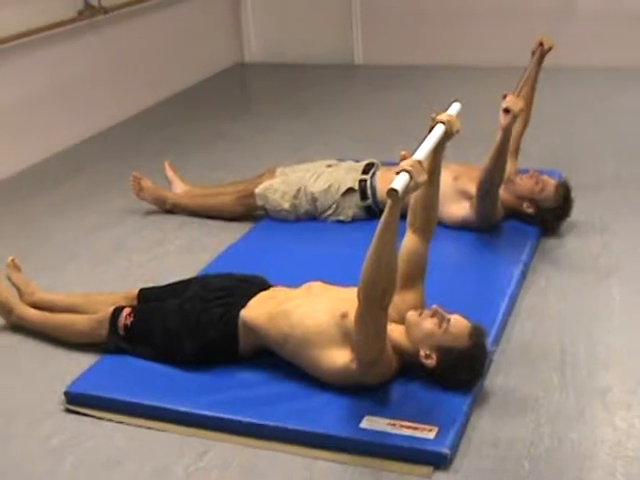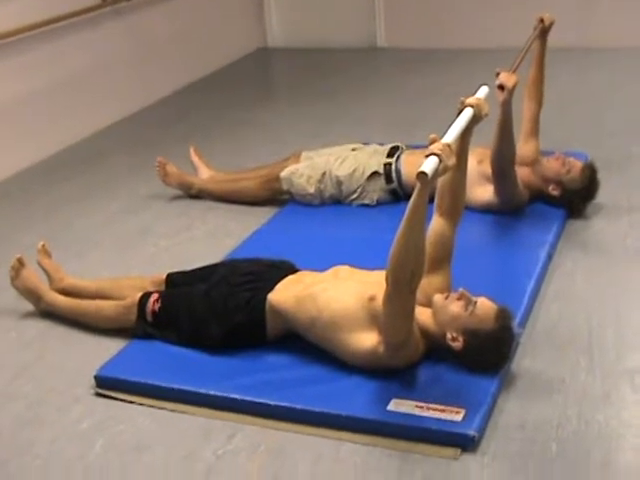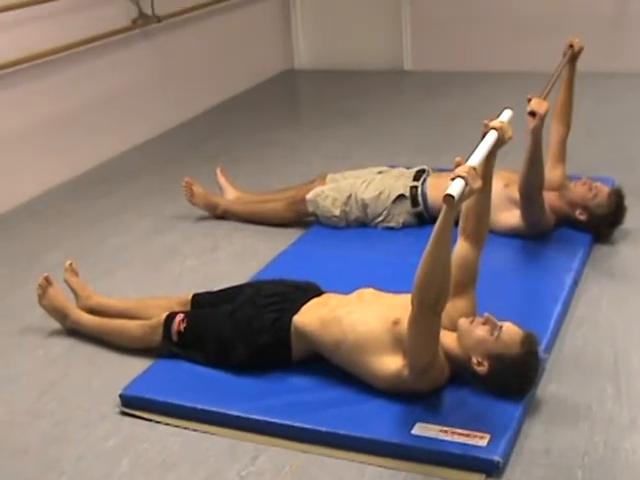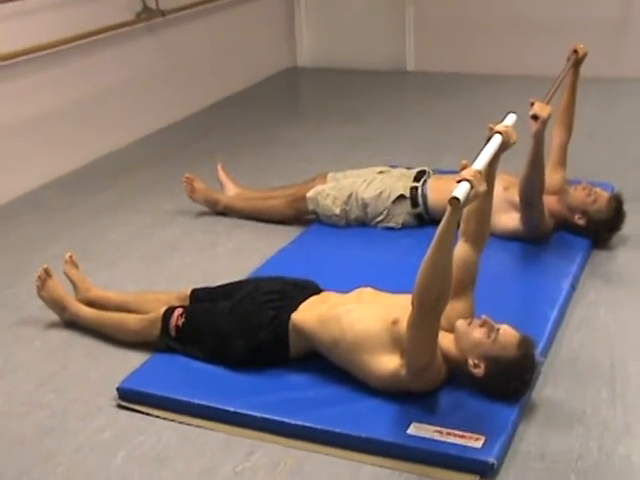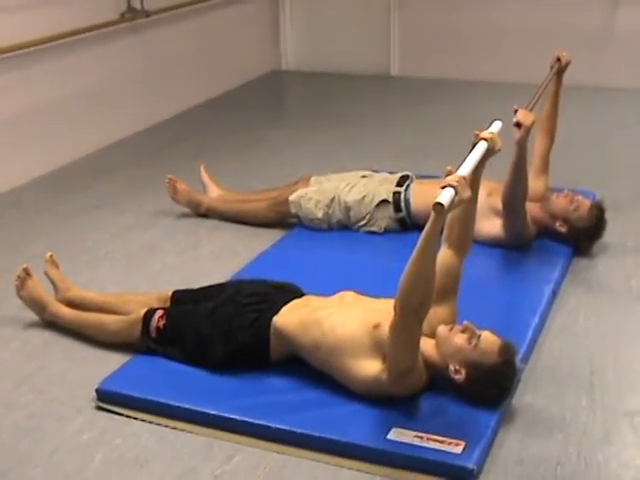
dt=1s
person 1, frame 1
left shoulder: (375, 364)
right shoulder: (406, 316)
left elbow: (371, 300)
right elbow: (420, 237)
left wrist: (394, 204)
right wrist: (436, 153)
left hip: (226, 330)
right hip: (256, 289)
left knee: (111, 325)
right knee: (133, 299)
person 1, frame 2
left shoulder: (401, 347)
right shoulder: (433, 297)
left elbow: (398, 283)
right elbow: (447, 219)
left wrist: (423, 185)
right wrist: (465, 135)
left hip: (254, 312)
right hip: (282, 274)
left knee: (137, 309)
right knee: (161, 284)
left ankle: (48, 299)
right ankle: (66, 283)
person 1, frame 3
left shoulder: (426, 372)
right shoulder: (457, 321)
left elbow: (423, 306)
right elbow: (472, 243)
left wrist: (449, 208)
right wrist: (489, 162)
left hip: (280, 333)
right hip: (308, 296)
left knee: (163, 328)
right knee: (187, 305)
left ankle: (75, 317)
right ankle: (93, 301)
person 1, frame 4
left shoulder: (424, 372)
right shoulder: (456, 323)
left elbow: (424, 307)
right elbow: (472, 246)
left wrist: (454, 211)
right wrist: (492, 162)
left hip: (278, 330)
right hip: (306, 294)
left knee: (161, 323)
right knee: (185, 298)
left ankle: (75, 309)
right ankle: (92, 293)
person 1, frame 5
left shoulder: (405, 377)
right shoulder: (438, 328)
left elbow: (407, 311)
right elbow: (455, 253)
left wrist: (439, 217)
right wrist: (475, 169)
left hip: (259, 334)
right hip: (287, 297)
left knee: (143, 325)
right knee: (166, 300)
left ankle: (54, 310)
right ankle: (71, 294)
person 2, frame 1
left shoulder: (488, 213)
right shoulder: (507, 179)
left elbow: (483, 189)
right elbow: (520, 121)
left wrist: (503, 130)
right wrist: (536, 62)
left hip: (357, 194)
right hip: (366, 169)
left knee: (254, 198)
right knee: (270, 178)
left ankle: (171, 200)
right ankle: (186, 190)
person 2, frame 2
left shoulder: (513, 196)
right shoulder: (529, 160)
left elbow: (498, 167)
right elbow: (534, 105)
left wrist: (503, 105)
right wrist: (542, 42)
left hip: (382, 179)
right hip: (390, 154)
left knee: (280, 182)
right knee: (294, 162)
left ankle: (195, 185)
right ankle: (212, 176)
person 2, frame 3
left shoulder: (538, 220)
right shoulder: (556, 186)
left elbow: (527, 196)
right elbow: (562, 128)
left wrist: (534, 132)
right wrist: (571, 66)
left hip: (407, 201)
right hip: (416, 176)
left knee: (305, 204)
right knee: (321, 183)
left ankle: (222, 206)
right ankle: (236, 196)
person 2, frame 4
left shoulder: (537, 223)
right shoulder: (556, 189)
left elbow: (528, 198)
right elbow: (564, 136)
left wrist: (536, 136)
right wrist: (575, 73)
left hip: (408, 201)
right hip: (416, 177)
left knee: (305, 203)
right knee: (321, 182)
left ankle: (222, 201)
right ankle: (238, 194)
person 2, frame 5
left shoulder: (519, 230)
right shoulder: (538, 196)
left elbow: (511, 203)
right elbow: (546, 144)
left wrist: (518, 144)
right wrist: (558, 80)
left hip: (391, 206)
right hip: (398, 183)
left knee: (287, 206)
right knee: (303, 185)
left ankle: (206, 204)
right ankle: (221, 196)
